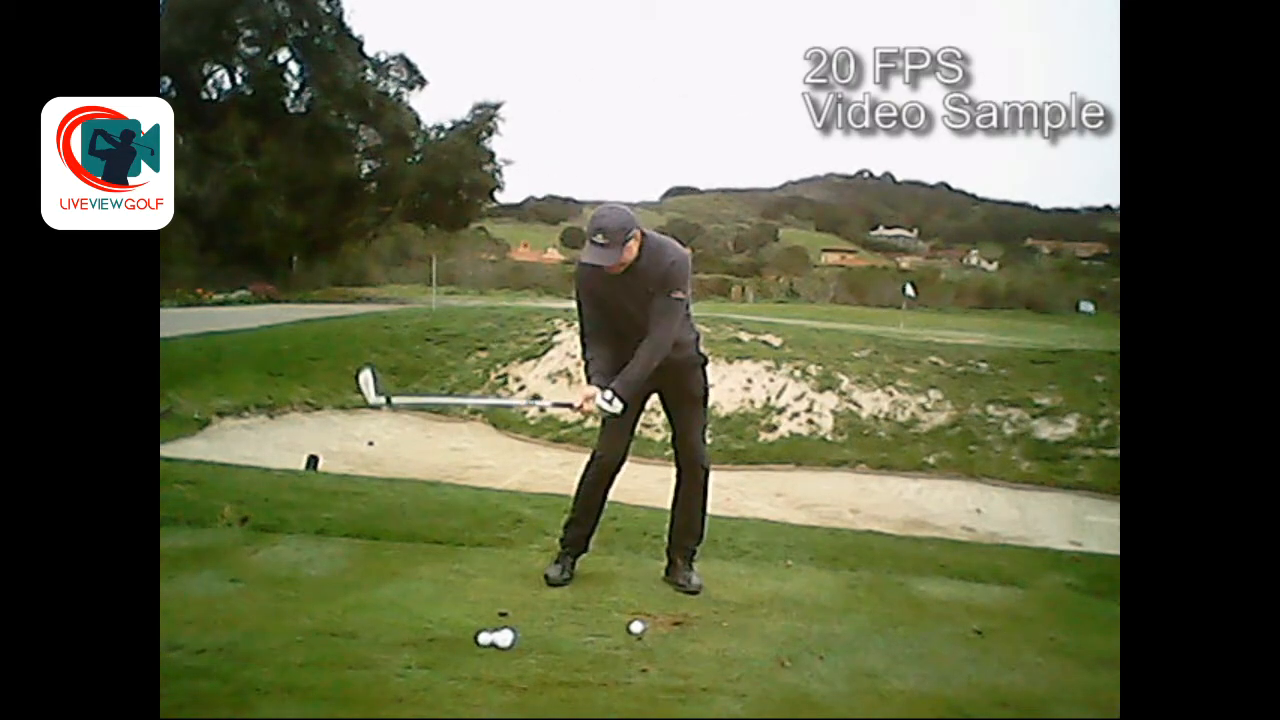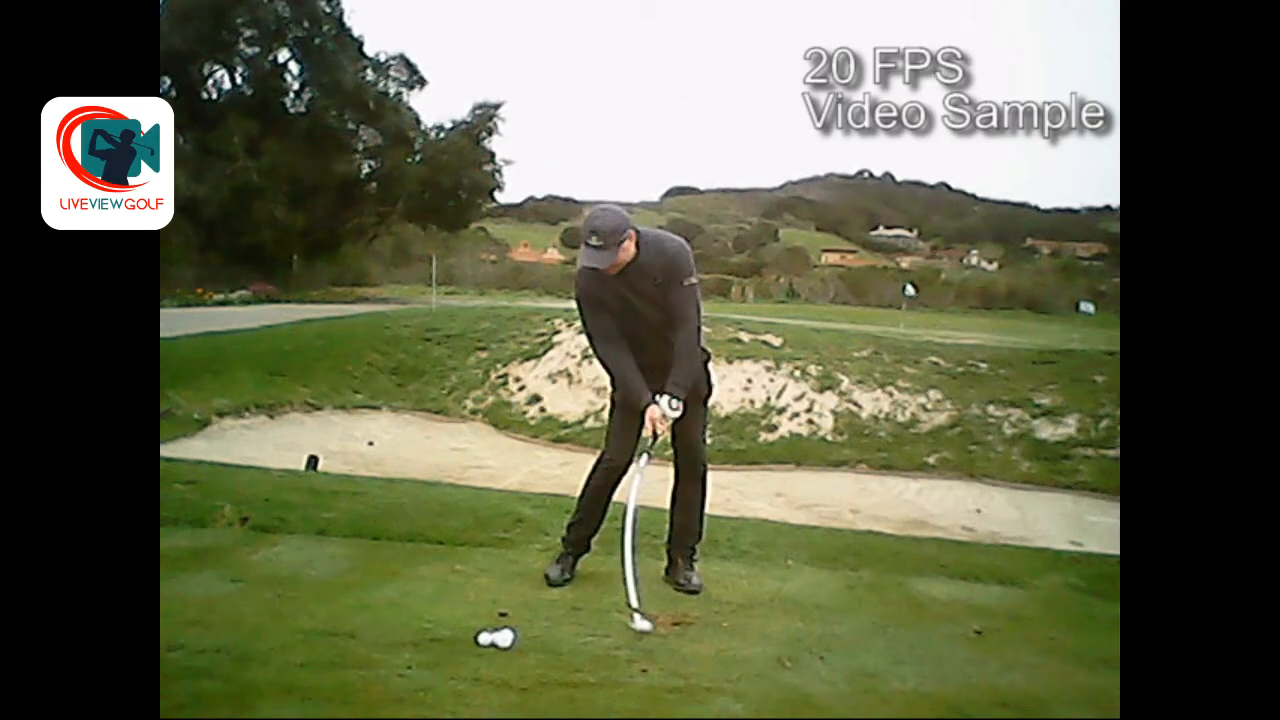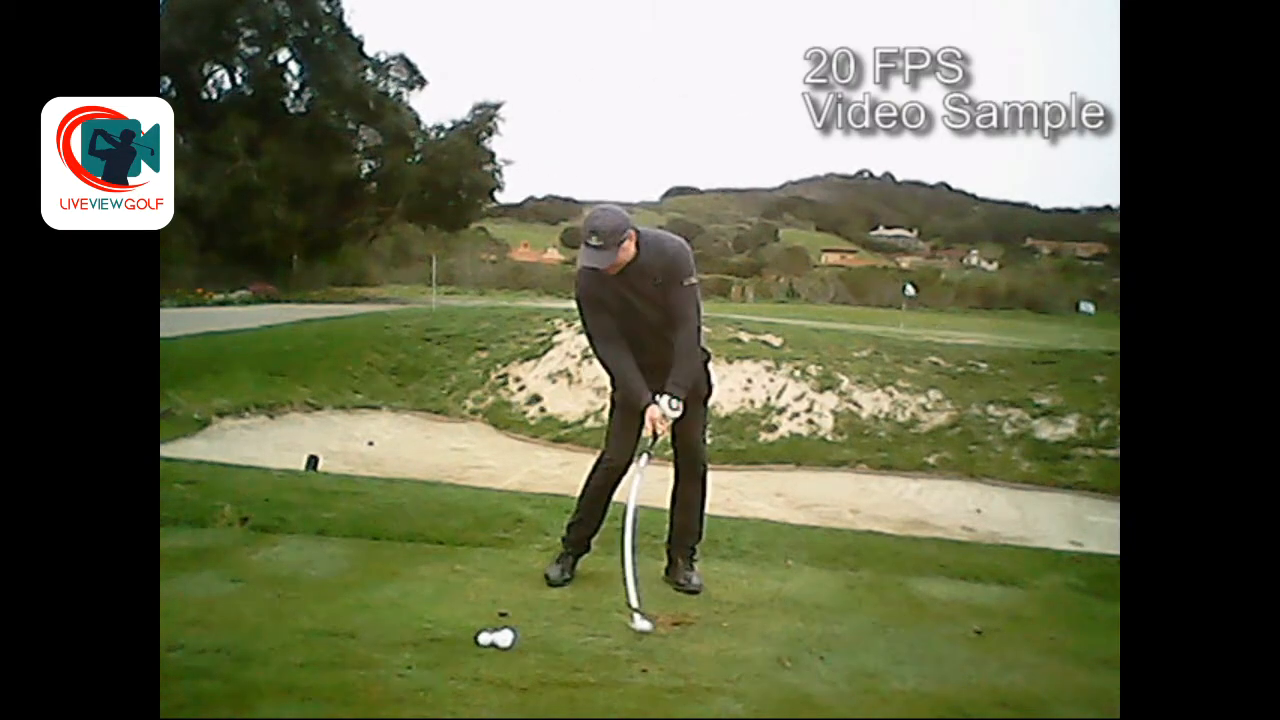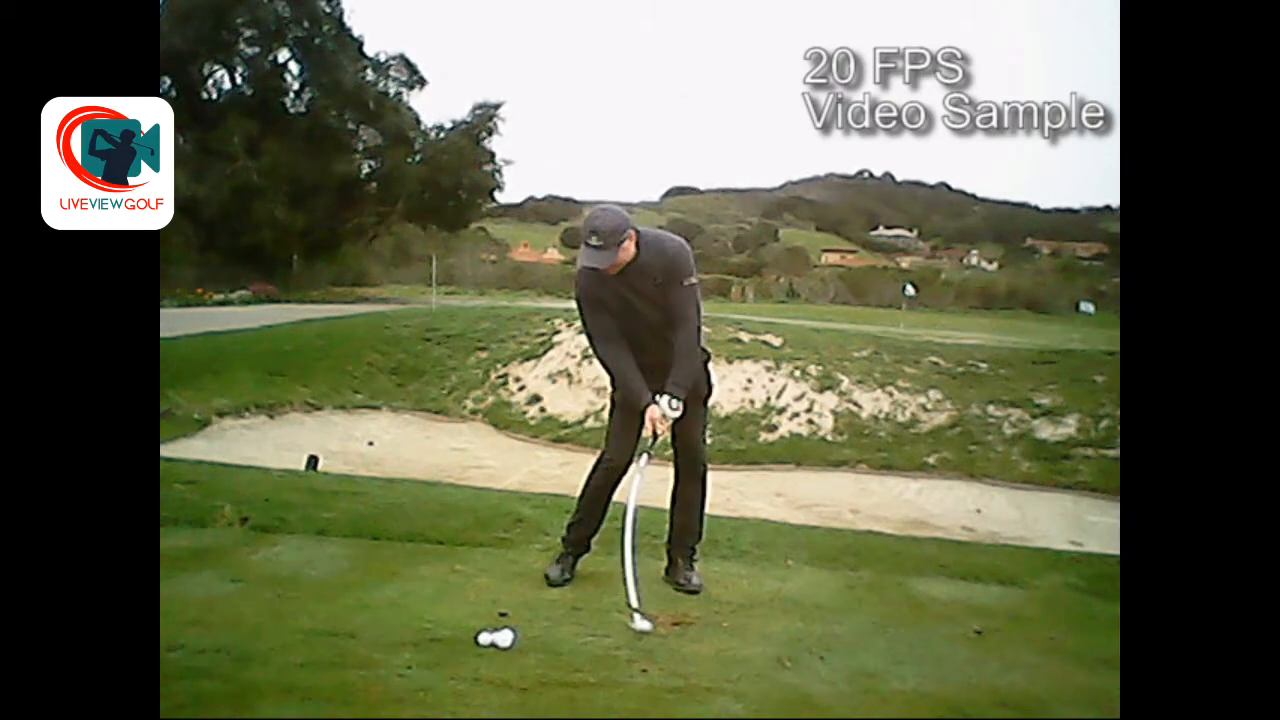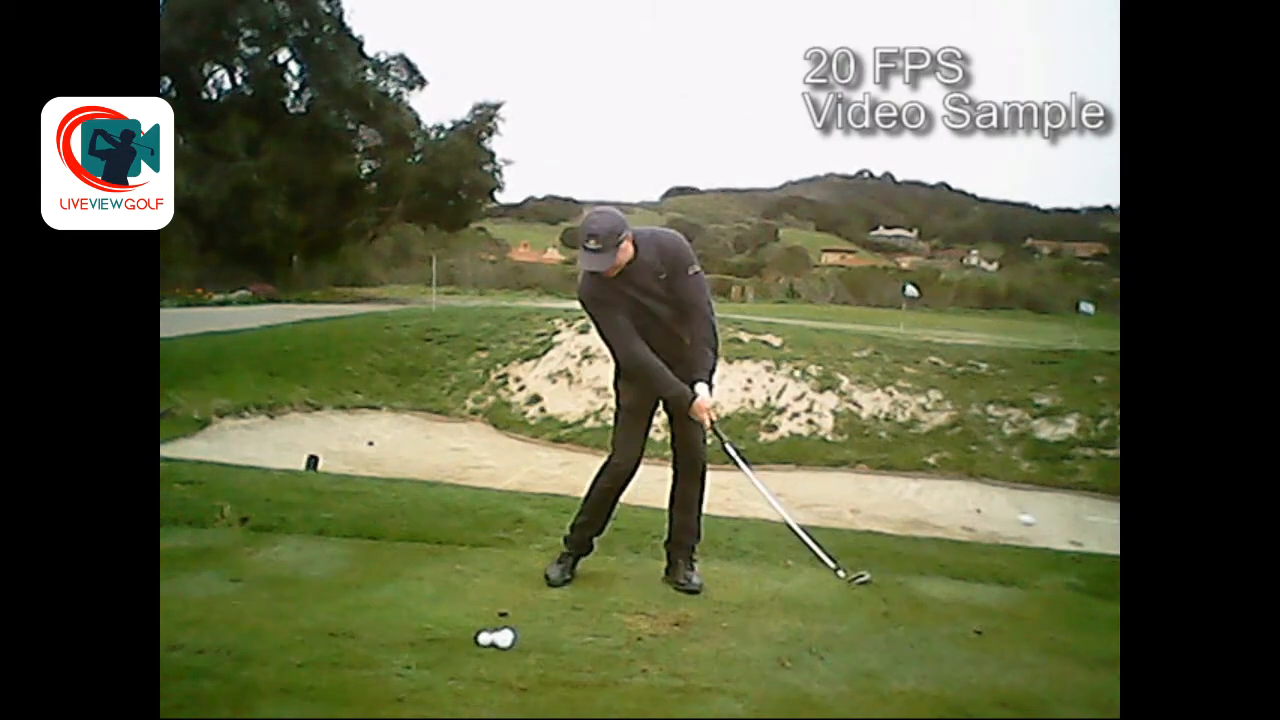
dt=0.1s
person 1, frame 1
left shoulder: (671, 260)
right shoulder: (590, 272)
left elbow: (661, 336)
right elbow: (595, 336)
left wrist: (616, 390)
right wrist: (596, 382)
left hip: (679, 365)
right hip: (624, 367)
left knee: (693, 461)
right knee: (607, 457)
left ankle: (681, 559)
right ankle: (570, 549)
person 1, frame 2
left shoulder: (672, 253)
right shoulder: (589, 276)
left elbow: (686, 327)
right elbow: (609, 345)
left wrist: (673, 395)
right wrist: (643, 402)
left hip: (683, 365)
right hip: (632, 368)
left knee: (692, 459)
right knee: (614, 459)
left ankle: (681, 558)
right ankle: (572, 549)
person 1, frame 3
left shoulder: (671, 253)
right shoulder: (589, 278)
left elbow: (687, 327)
right elbow: (609, 345)
left wrist: (674, 394)
right wrist: (644, 401)
left hip: (684, 365)
right hip: (633, 369)
left knee: (692, 459)
right knee: (615, 459)
left ankle: (681, 558)
right ankle: (572, 548)
person 1, frame 4
left shoulder: (671, 252)
right shoulder: (589, 278)
left elbow: (687, 326)
right elbow: (609, 346)
left wrist: (674, 394)
right wrist: (644, 401)
left hip: (684, 365)
right hip: (634, 369)
left knee: (692, 459)
right knee: (615, 460)
left ankle: (681, 558)
right ankle: (572, 548)
person 1, frame 5
left shoulder: (670, 247)
right shoulder: (592, 286)
left elbow: (700, 315)
right elbow: (631, 350)
left wrist: (702, 380)
right wrist: (683, 398)
left hip: (688, 363)
right hip: (639, 372)
left knee: (692, 460)
right knee: (622, 462)
left ankle: (680, 558)
right ankle: (574, 549)
